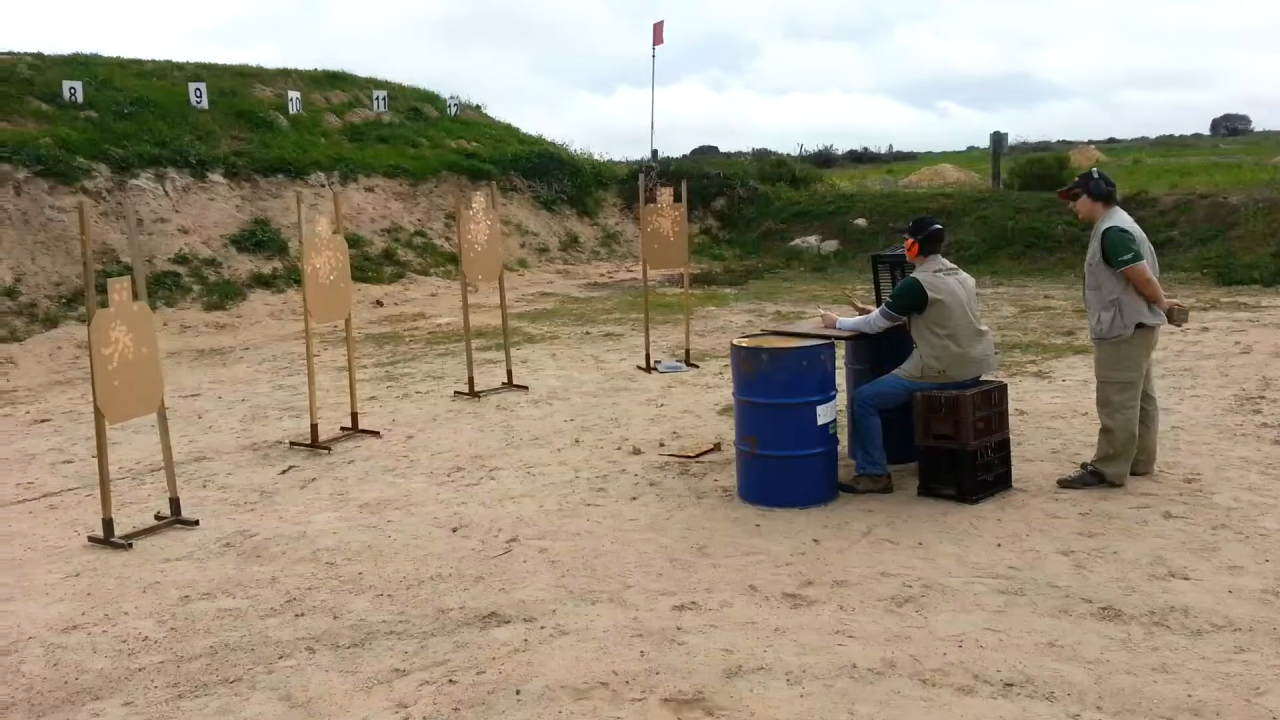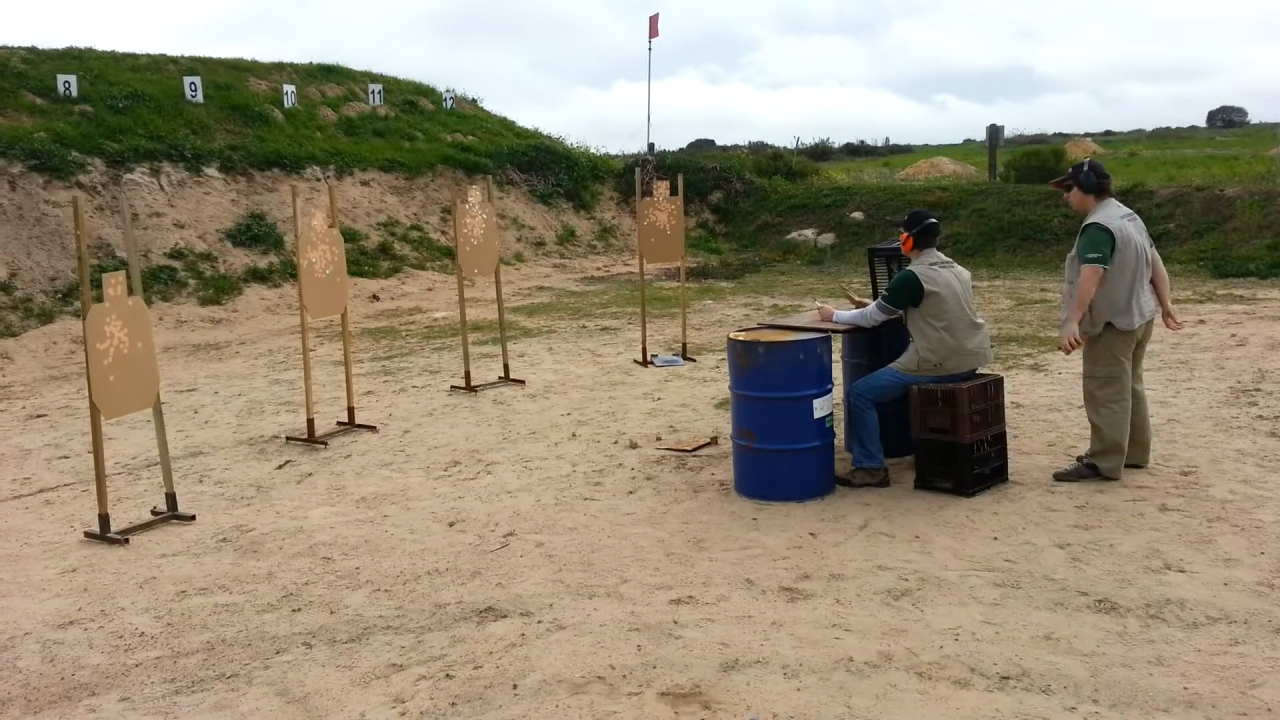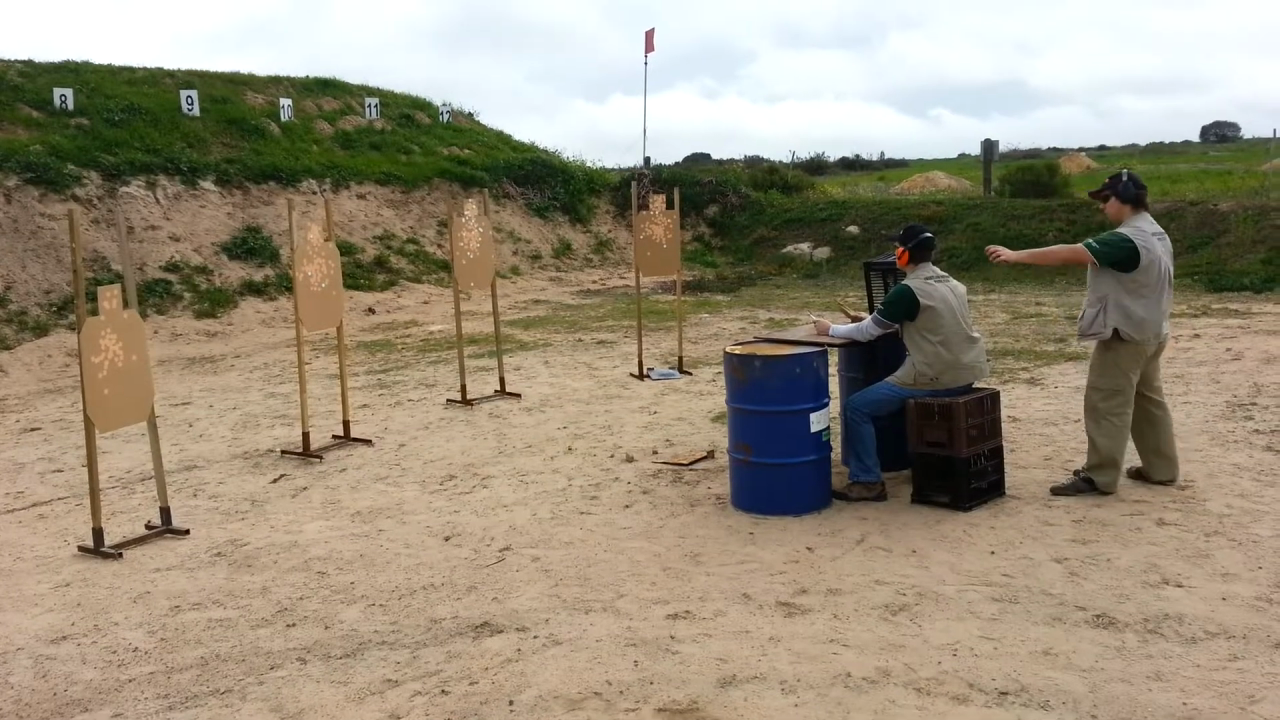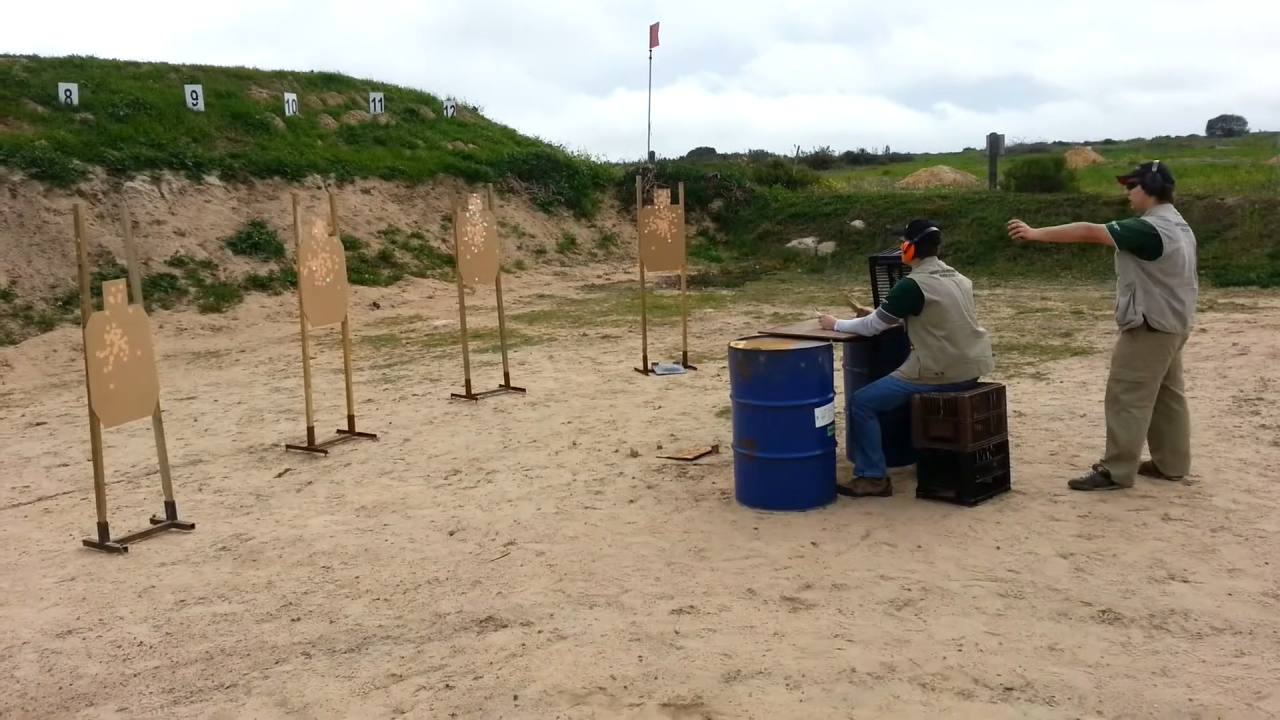
dt=0.4s
person 1, frame 1
left shoulder: (1113, 232)
right shoulder: (1117, 225)
left elbow: (1141, 276)
right elbow: (1142, 275)
left wrist: (1161, 302)
right wrist: (1163, 302)
left hip: (1125, 327)
right hip: (1134, 325)
left knee: (1117, 399)
right knee: (1139, 395)
left ankle: (1108, 469)
right ankle: (1139, 460)
person 1, frame 2
left shoulder: (1096, 227)
right shoulder: (1127, 216)
left elbow: (1090, 278)
right elbow: (1155, 263)
left wrist: (1072, 323)
right wrist: (1164, 304)
left hip: (1111, 322)
right hip: (1137, 317)
left knee: (1106, 393)
right knee: (1127, 386)
left ankle: (1104, 463)
right ankle: (1127, 452)
person 1, frame 3
left shoulder: (1125, 240)
right shoulder: (1156, 234)
left elbow: (1070, 254)
left wrist: (1016, 255)
left hip: (1125, 335)
right hip: (1151, 332)
left knee: (1107, 406)
right knee: (1148, 401)
left ankle: (1098, 477)
right ankle: (1162, 467)
person 1, frame 4
left shoulder: (1148, 228)
right shoulder: (1178, 226)
left elbow: (1089, 232)
left wrist: (1035, 233)
left hip: (1150, 327)
right hip: (1172, 325)
left knee: (1128, 398)
right knee: (1167, 395)
left ankle: (1117, 470)
right ankle: (1171, 462)
person 2, frame 1
left shoulder: (915, 284)
right shoulder: (960, 276)
left elbow: (875, 325)
left wrist: (837, 322)
right wrist: (881, 313)
left hip: (942, 371)
right hip: (974, 367)
left knee: (863, 400)
left ankle: (874, 474)
person 2, frame 2
left shoulder: (911, 277)
right shoulder: (955, 269)
left elbow: (872, 318)
left wrist: (834, 315)
right wrist: (877, 306)
left hip: (938, 364)
right hip: (970, 360)
left knee: (859, 393)
left ankle: (871, 468)
person 2, frame 3
left shoulder: (907, 291)
right shoulder: (951, 284)
left elbow: (868, 333)
left wrist: (831, 329)
right wrist: (874, 320)
left hip: (934, 378)
right hip: (966, 374)
left knee: (856, 407)
left ankle: (868, 482)
person 2, frame 4
left shoulder: (912, 285)
right shoulder: (957, 278)
left elbow: (872, 327)
left wrist: (836, 324)
right wrist: (878, 314)
left hip: (939, 373)
right hip: (971, 369)
left knee: (861, 403)
left ankle: (873, 477)
